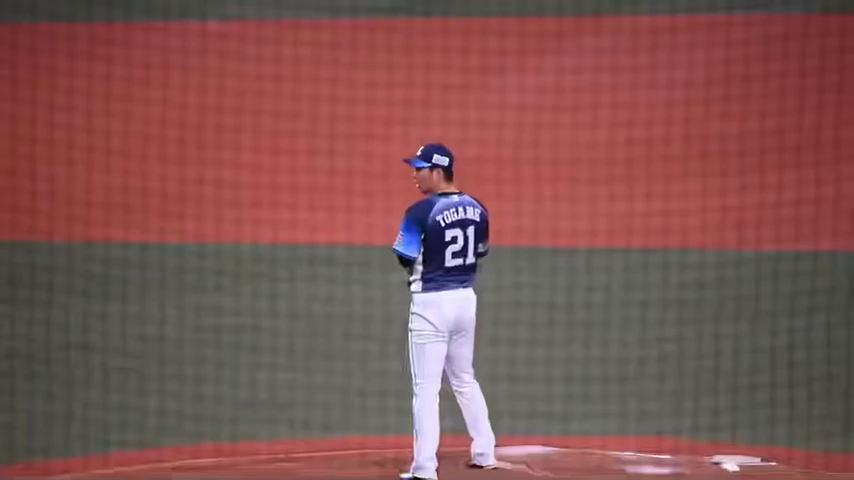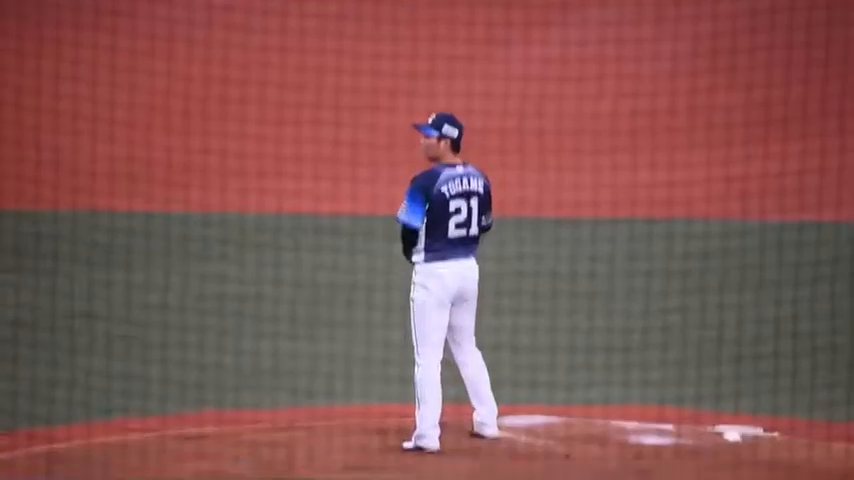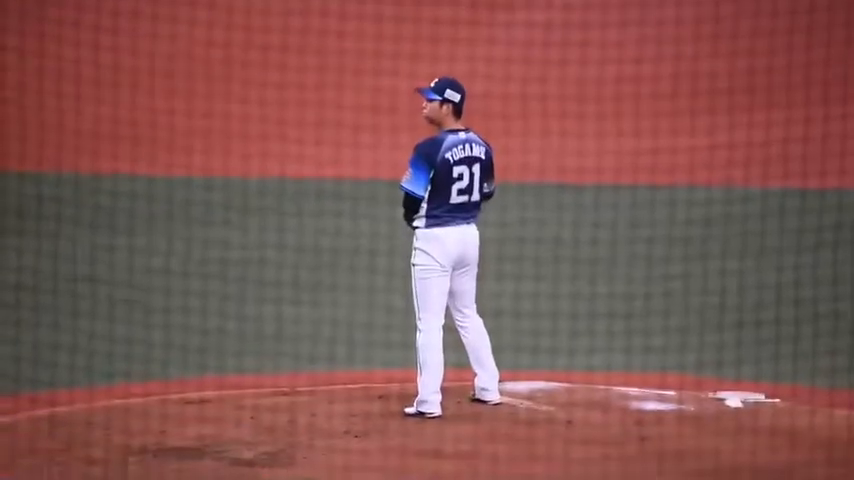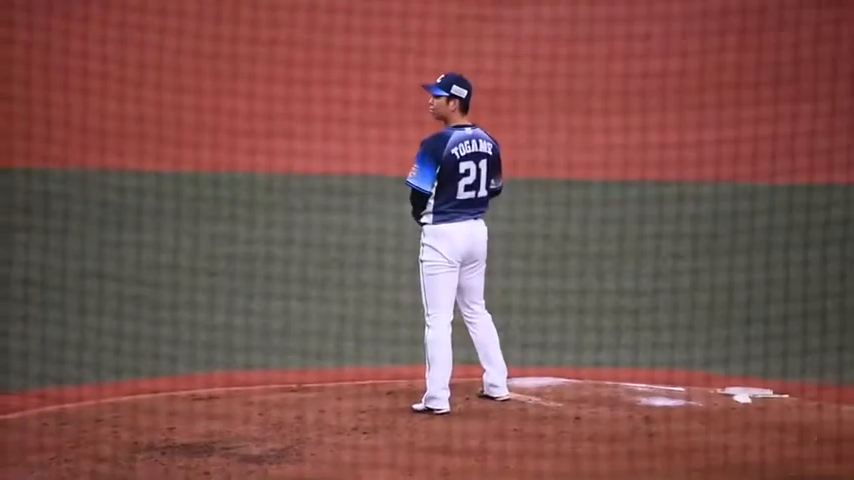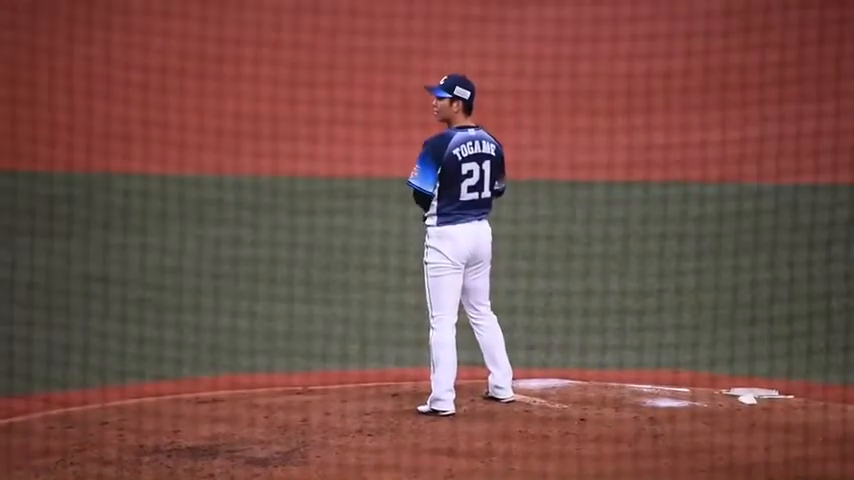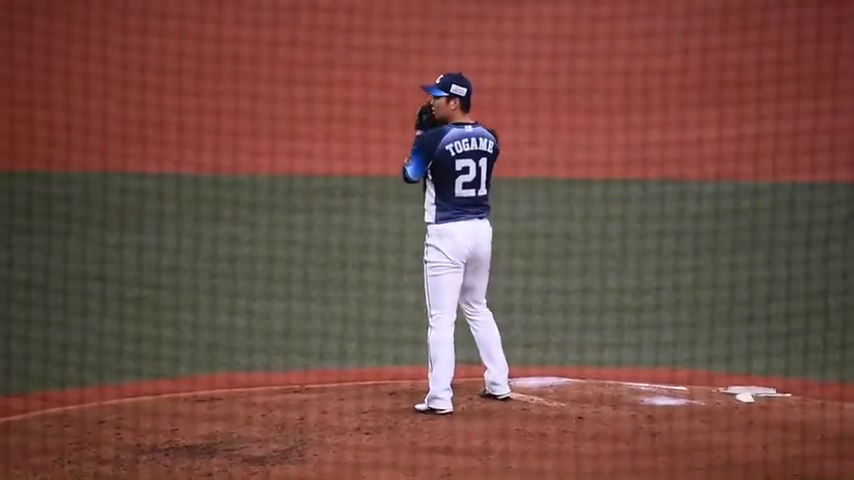
dt=0.3s
person 1, frame 1
left shoulder: (421, 211)
right shoulder: (477, 209)
left elbow: (405, 258)
left hip: (432, 303)
right hip: (465, 299)
left knee: (426, 387)
right knee: (465, 380)
person 1, frame 2
left shoulder: (426, 181)
right shoulder: (480, 180)
left elbow: (408, 232)
right elbow: (485, 225)
left wrist: (413, 254)
left hip: (435, 272)
right hip: (468, 269)
left knee: (428, 356)
right knee: (466, 349)
left ankle: (427, 436)
right ankle: (487, 422)
person 1, frame 3
left shoulder: (430, 148)
right shoulder: (481, 146)
left elbow: (412, 198)
right elbow: (487, 193)
left wrist: (412, 220)
left hip: (434, 239)
right hip: (468, 236)
left knee: (429, 322)
right knee: (467, 314)
left ankle: (428, 402)
right ankle: (488, 388)
person 1, frame 4
left shoulder: (437, 143)
right shoulder: (489, 142)
left elbow: (419, 194)
right elbow: (495, 189)
left wrist: (421, 216)
left hip: (442, 235)
right hip: (476, 231)
left knee: (438, 318)
right knee: (476, 310)
left ankle: (437, 398)
right ankle: (497, 385)
person 1, frame 5
left shoulder: (438, 144)
right shoulder: (492, 143)
left elbow: (420, 195)
right elbow: (499, 189)
left wrist: (433, 204)
left hip: (447, 237)
right hip: (481, 233)
left knee: (443, 320)
right knee: (482, 312)
left ankle: (442, 400)
right ankle: (502, 386)
person 1, frame 6
left shoulder: (433, 139)
right shoulder: (490, 138)
left elbow: (411, 176)
left hip: (447, 234)
right hip: (481, 231)
left knee: (441, 319)
right knee: (478, 309)
left ankle: (440, 398)
right ankle: (499, 383)
